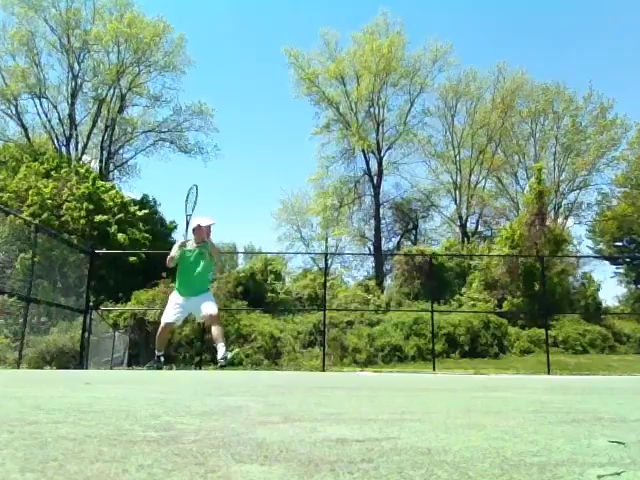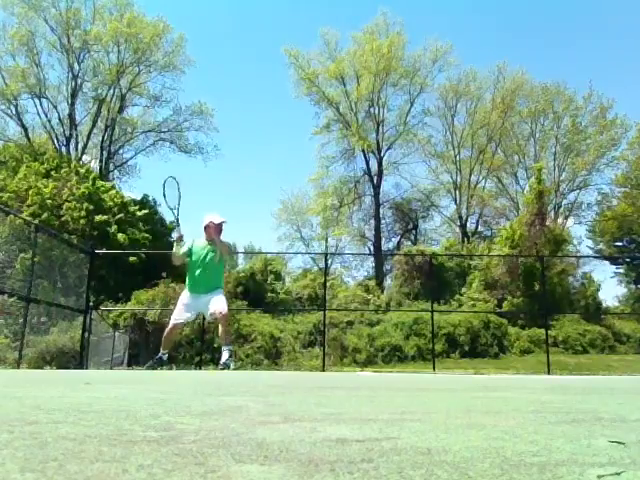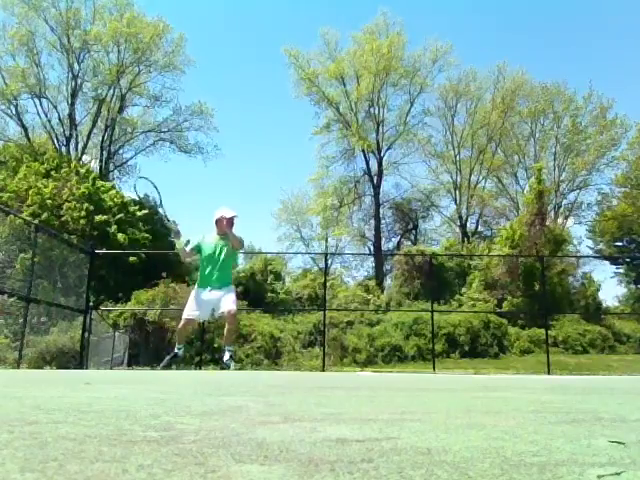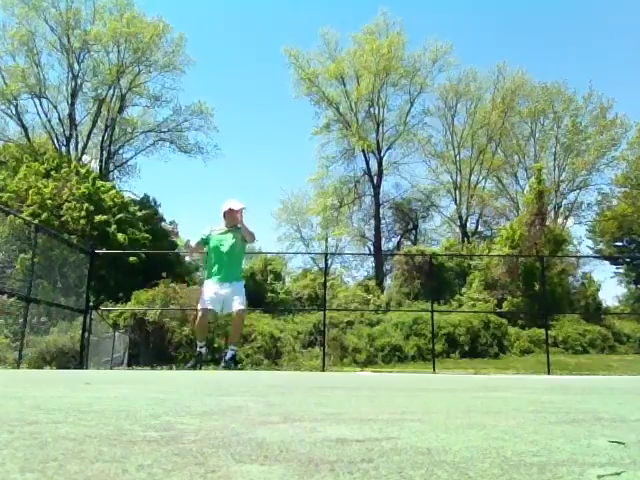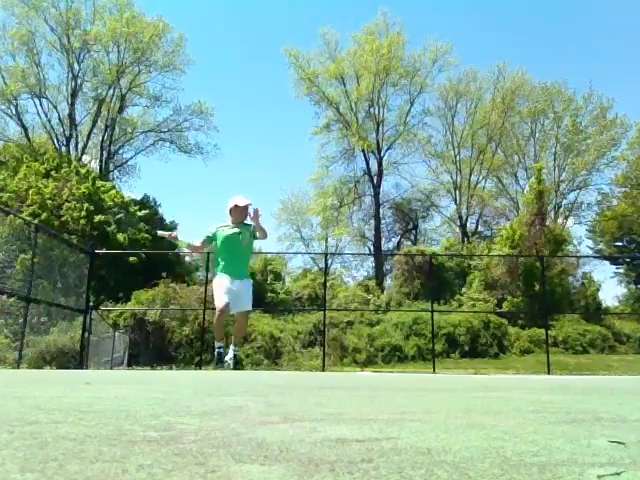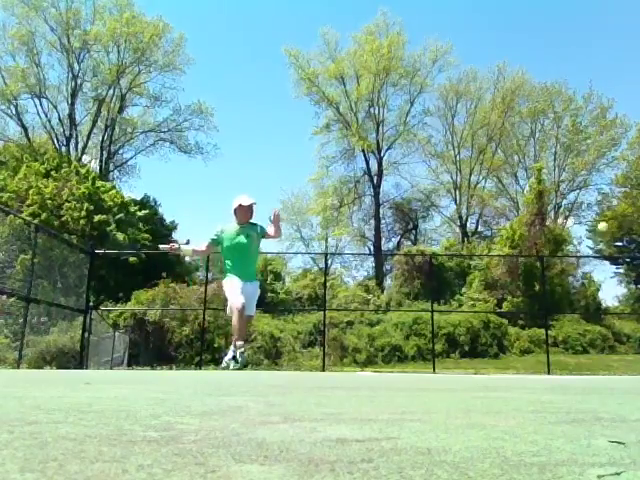
dt=0.1s
person 1, frame 1
left shoulder: (212, 248)
right shoulder: (184, 246)
left elbow: (216, 255)
right elbow: (169, 263)
left wrist: (207, 240)
right wrist: (178, 249)
left hip: (203, 295)
right hip: (180, 295)
left knee: (213, 317)
right knee: (165, 326)
left ankle: (222, 355)
right ankle: (158, 357)
person 1, frame 2
left shoulder: (222, 245)
right shoulder: (192, 244)
left elbow: (227, 253)
right elbow: (177, 261)
left wrist: (216, 238)
right wrist: (178, 246)
left hip: (213, 292)
right hip: (190, 294)
left knee: (223, 314)
right knee: (174, 327)
left ankle: (226, 357)
right ankle: (162, 356)
person 1, frame 3
left shoulder: (234, 240)
right shoulder: (203, 240)
left elbow: (239, 246)
left wrist: (227, 230)
left hip: (224, 289)
right hip: (202, 289)
left knee: (231, 314)
right knee: (186, 322)
left ankle: (228, 356)
right ankle: (177, 353)
person 1, frame 4
left shoulder: (242, 233)
right shoulder: (211, 233)
left elbow: (251, 239)
left wrist: (241, 224)
left hip: (235, 283)
right hip: (213, 282)
left knee: (239, 314)
right knee: (203, 314)
left ankle: (230, 355)
right ankle: (200, 352)
person 1, frame 5
left shoulder: (249, 228)
right shoulder: (218, 230)
left elbow: (263, 235)
right elbow: (198, 248)
left wrist: (256, 221)
right wrist: (178, 239)
left hip: (244, 280)
right hip: (223, 277)
left knee: (243, 315)
right knee: (222, 307)
left ankle: (233, 354)
right ankle: (219, 349)
person 1, frame 6
left shoulder: (257, 229)
right shoulder: (223, 232)
left elbow: (275, 234)
right elbow: (204, 251)
left wrist: (276, 223)
right wrist: (181, 248)
left hip: (252, 282)
right hip: (233, 279)
left knee: (246, 319)
right knee: (238, 307)
left ankle: (230, 356)
right ankle: (239, 351)
